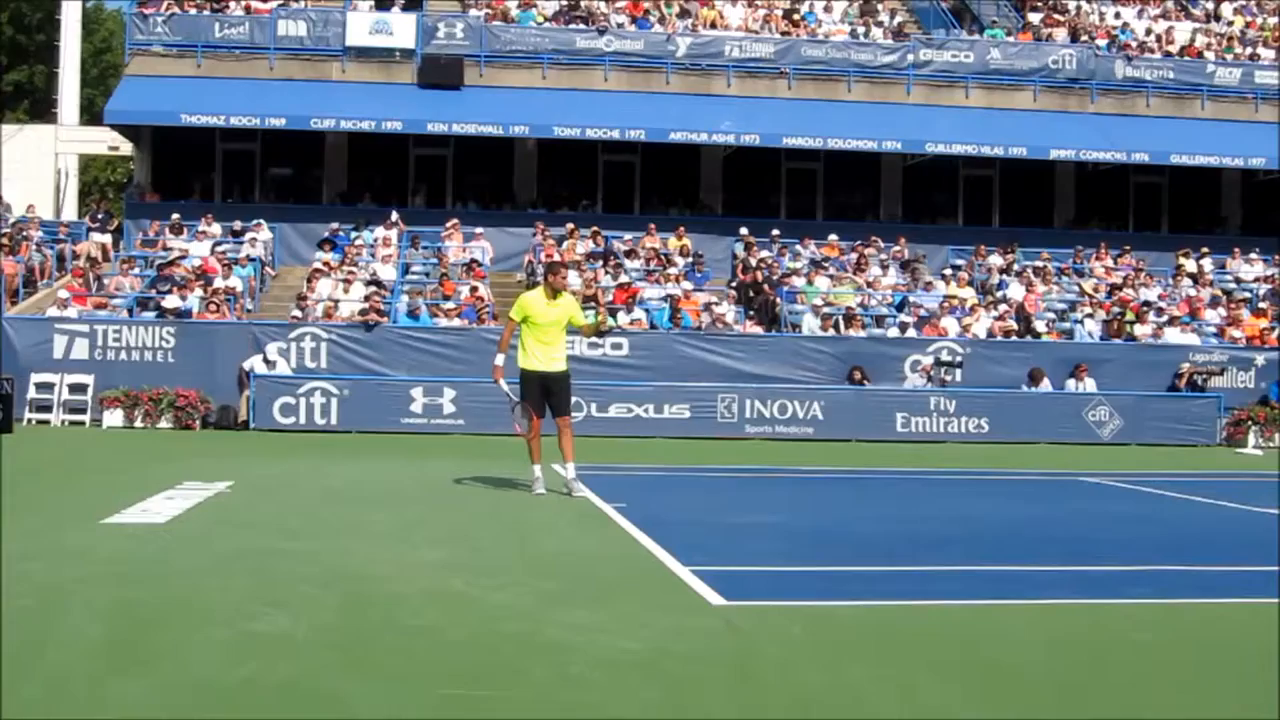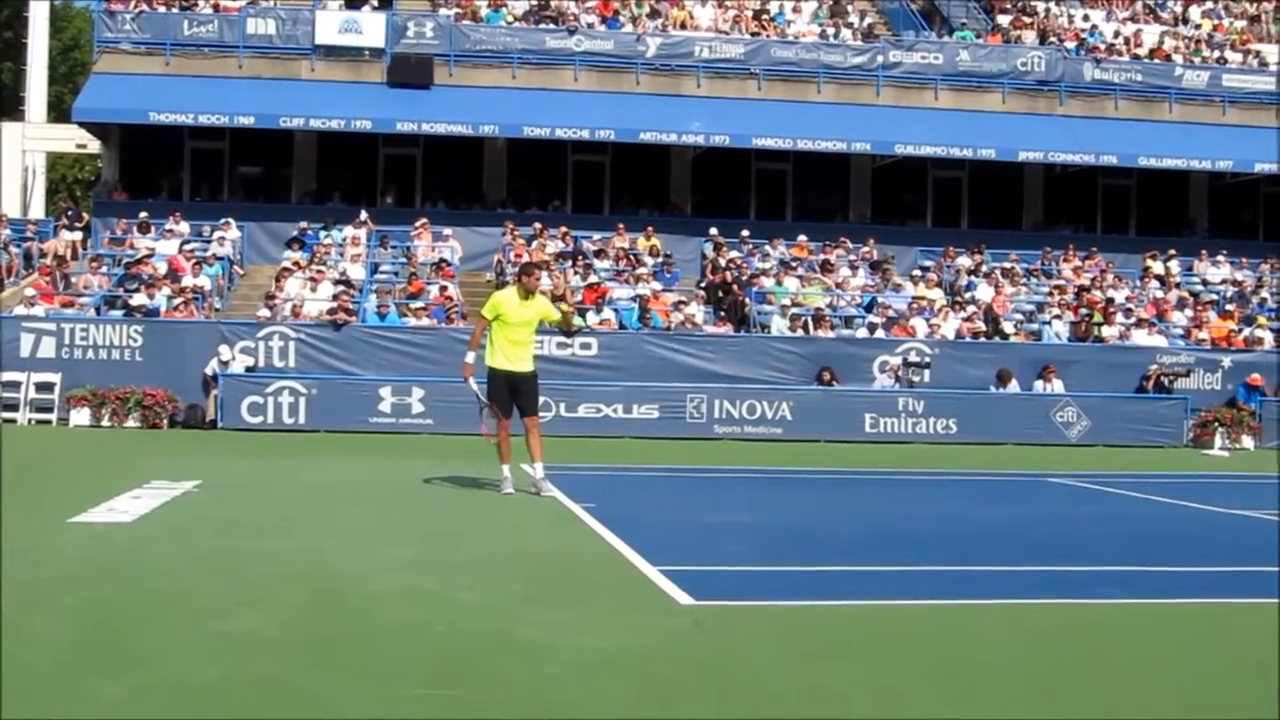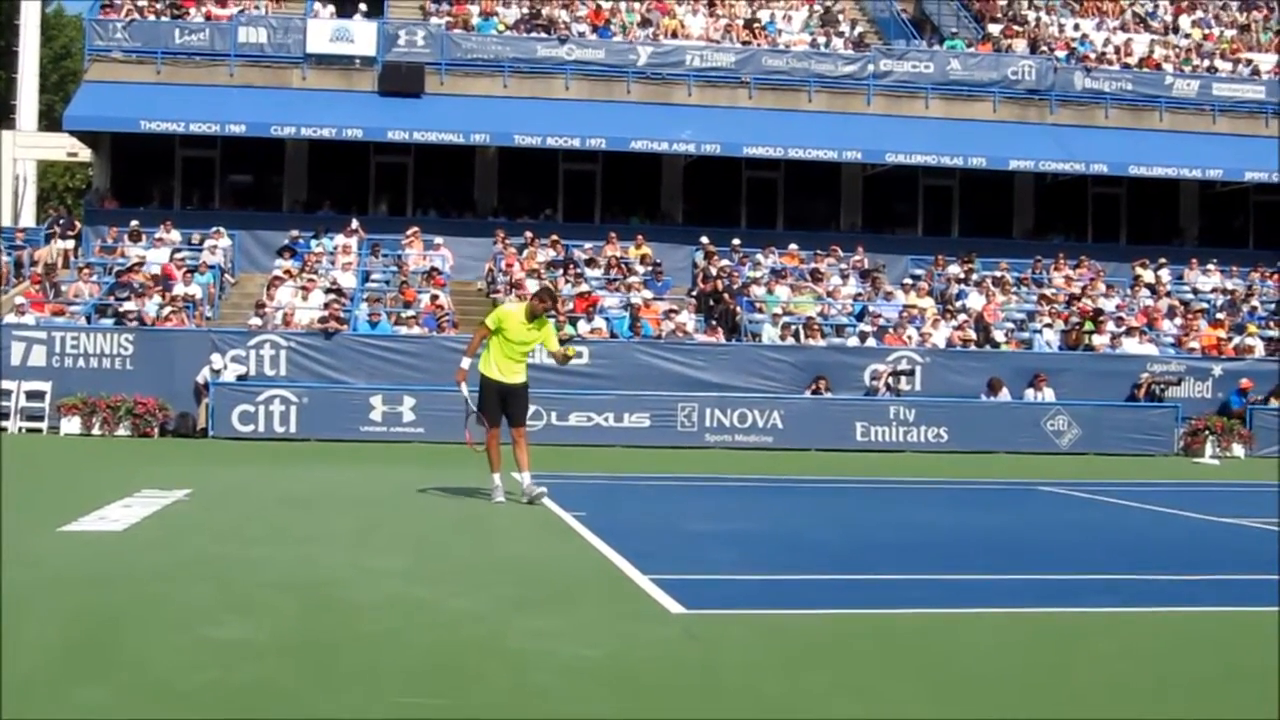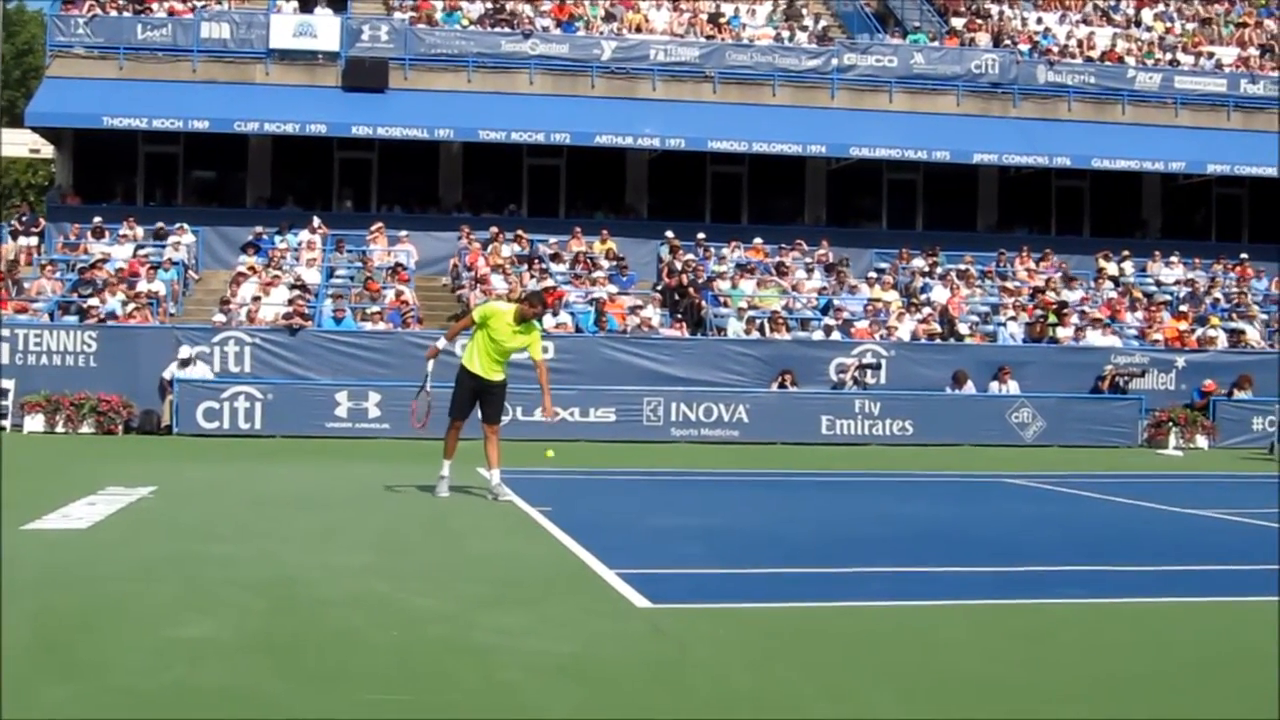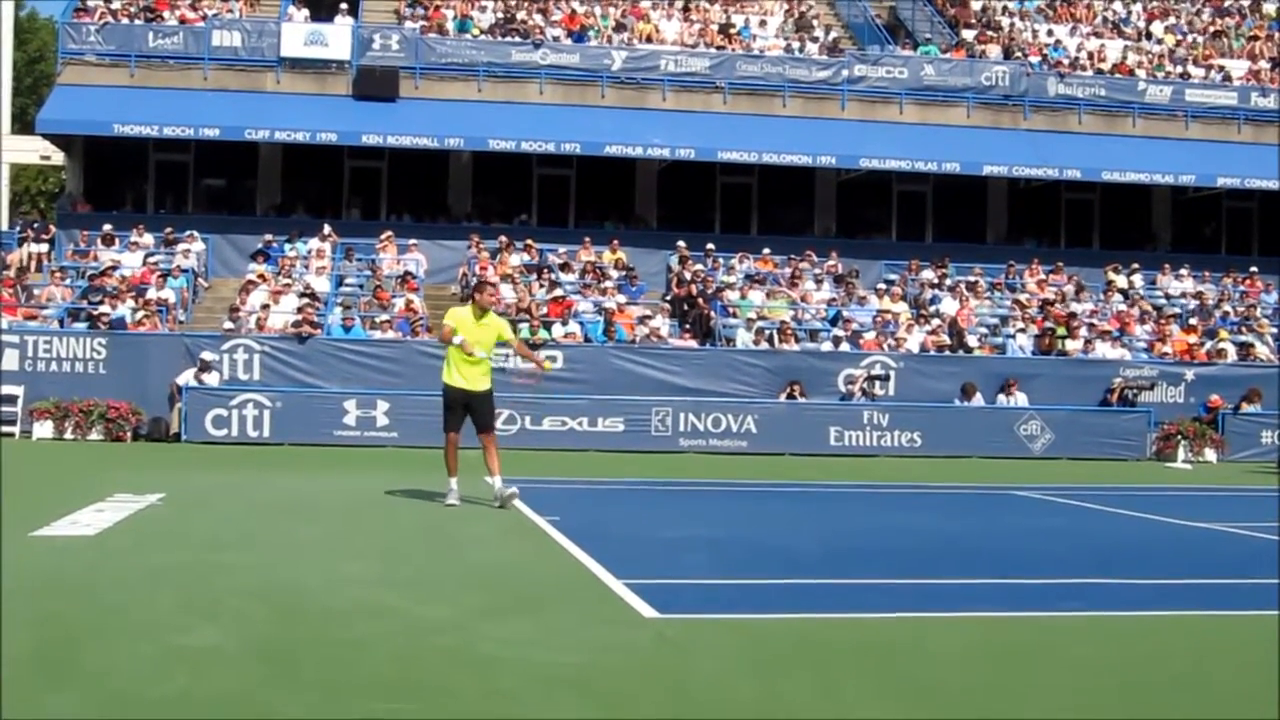
dt=1s
person 1, frame 1
left shoulder: (569, 302)
right shoulder: (527, 299)
left elbow: (585, 330)
right elbow: (508, 330)
left wrist: (598, 325)
right wrist: (498, 363)
left hip: (558, 371)
right hip: (532, 371)
left knee: (564, 423)
left ankle: (571, 476)
right ankle: (537, 475)
person 1, frame 2
left shoulder: (541, 302)
right shoulder: (500, 298)
left elbow: (566, 326)
right elbow: (479, 328)
left wrist: (567, 315)
right wrist: (469, 360)
left hip: (526, 371)
right hip: (500, 370)
left knee: (532, 423)
right knee: (502, 424)
left ankle: (539, 476)
right ankle: (506, 475)
person 1, frame 3
left shoulder: (546, 326)
right shoulder: (505, 311)
left elbow: (556, 353)
right elbow: (479, 336)
left wrist: (565, 356)
right wrist: (464, 366)
left hip: (517, 382)
right hip: (491, 379)
left knee: (519, 434)
right knee: (493, 433)
left ankle: (527, 485)
right ankle: (497, 484)
person 1, frame 4
left shoulder: (532, 332)
right shoulder: (494, 309)
left elbow: (540, 365)
right elbow: (462, 324)
left wrist: (546, 397)
right wrist: (439, 346)
left hip: (496, 380)
right hip: (470, 373)
left knee: (492, 430)
right knee: (456, 424)
left ankle: (495, 482)
right ankle: (444, 475)
person 1, frame 5
left shoulder: (497, 322)
right shoulder: (455, 313)
left elbow: (516, 344)
right elbow: (444, 335)
left wrist: (536, 359)
right wrist: (460, 341)
left hip: (482, 388)
right hip: (454, 386)
left knee: (488, 438)
right knee: (451, 437)
left ankle: (498, 488)
right ankle: (453, 488)
